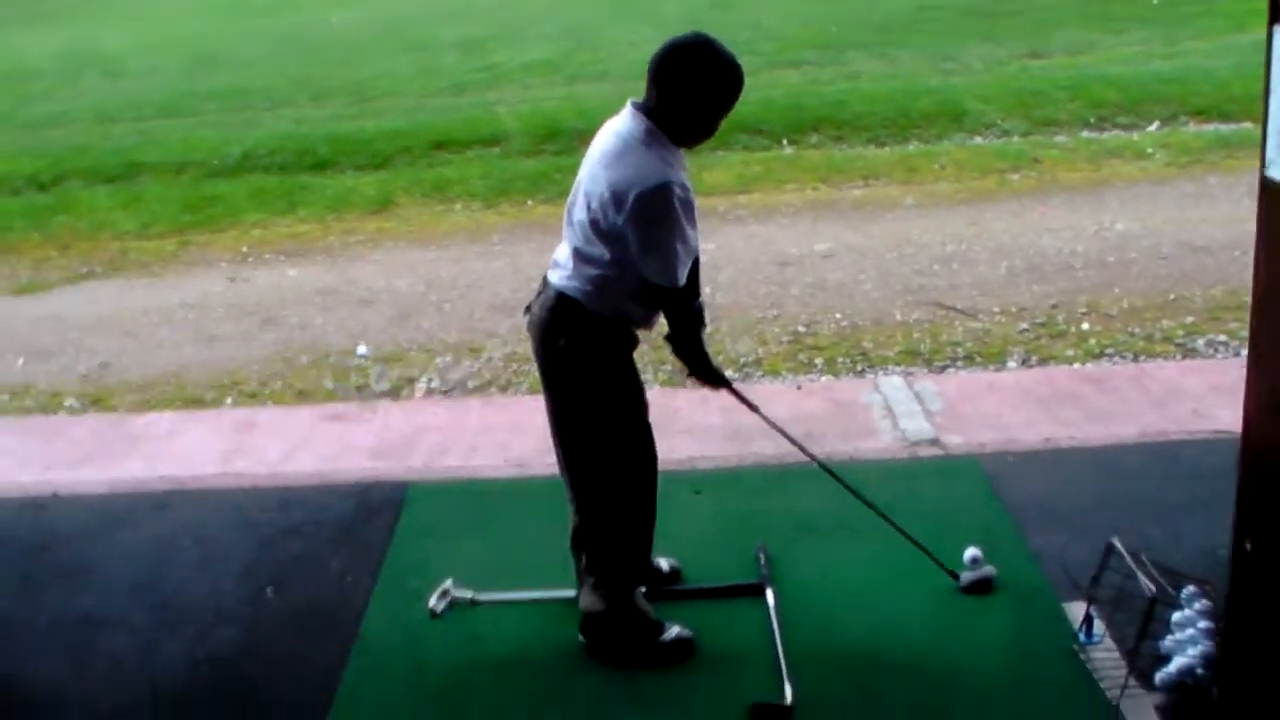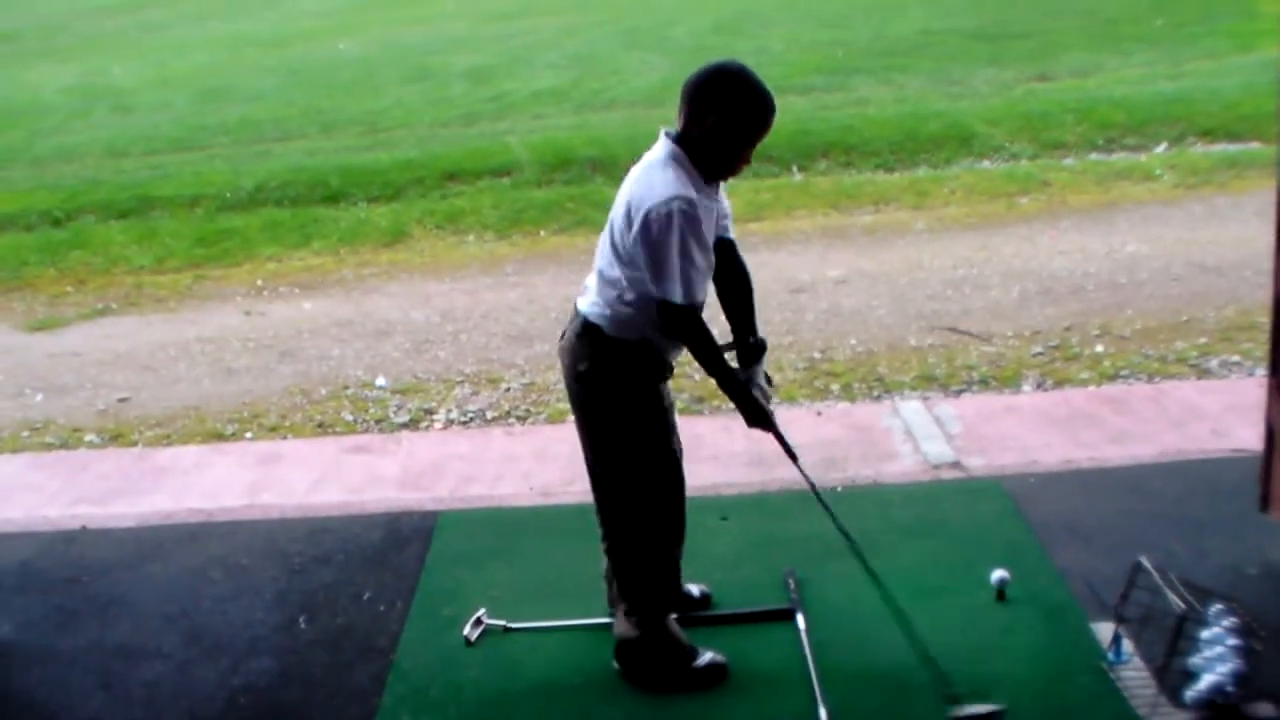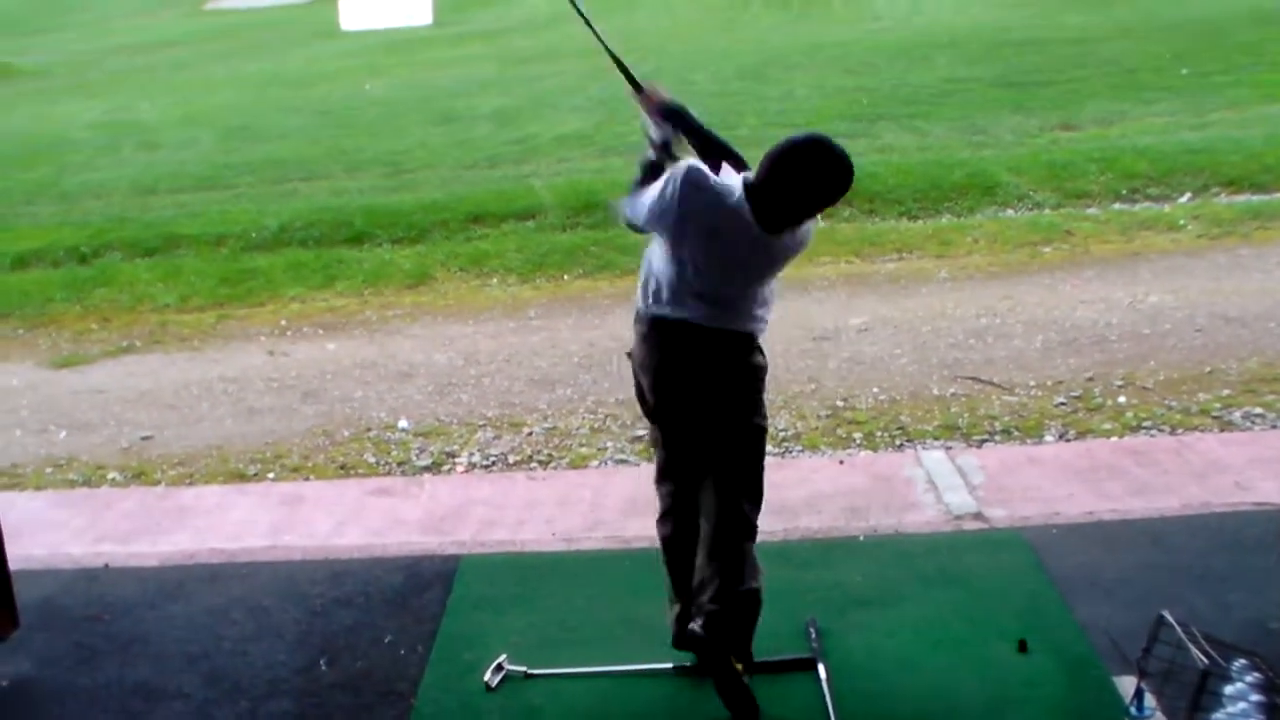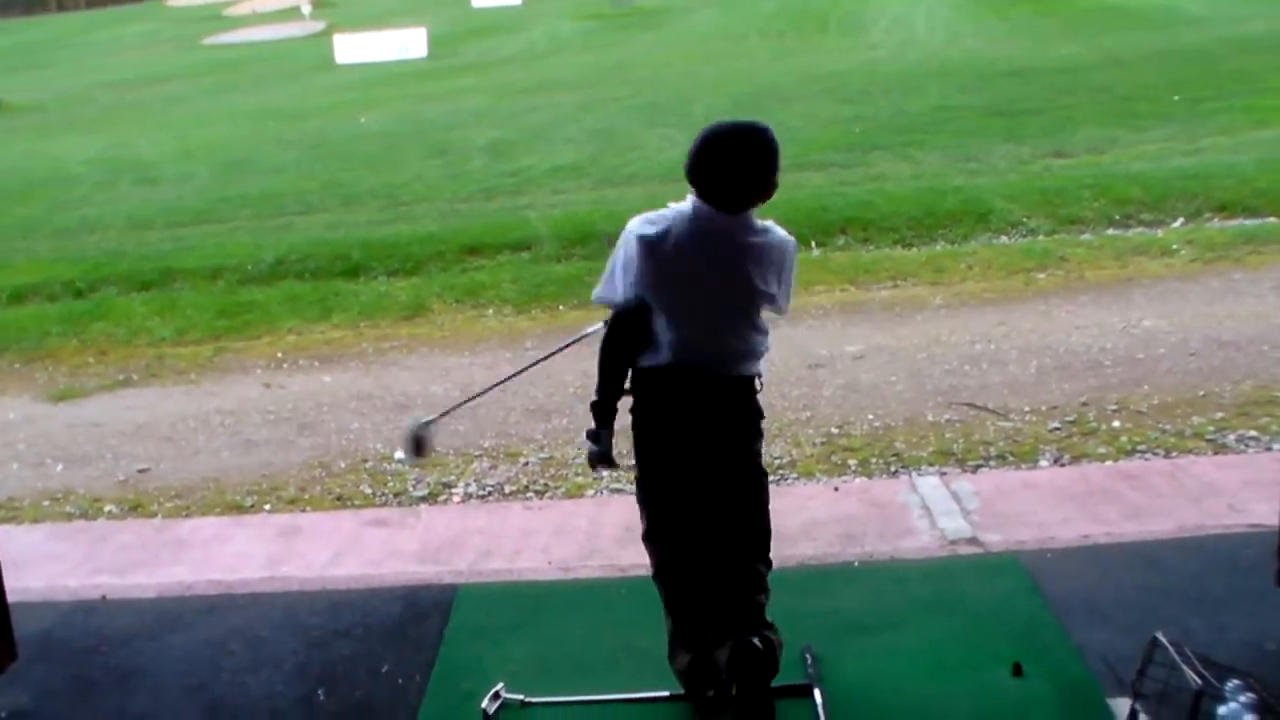
dt=1s
person 1, frame 1
left shoulder: (623, 130)
right shoulder: (657, 181)
right elbow: (667, 286)
left wrist: (687, 334)
right wrist: (695, 353)
left hip: (570, 312)
right hip: (586, 332)
left knee: (609, 463)
right knee: (619, 471)
left ankle: (619, 561)
right ankle: (612, 615)
person 1, frame 2
left shoulder: (699, 178)
right shoulder: (671, 202)
left elbow: (727, 262)
right elbow: (676, 314)
left wrist: (752, 349)
right wrist: (737, 385)
left hip: (635, 352)
right hip: (611, 358)
left knee: (654, 484)
right knee: (646, 497)
left ankle: (646, 587)
right ankle: (646, 640)
person 1, frame 3
left shoulder: (688, 188)
right shoulder: (788, 235)
left elbow: (635, 212)
left wrist: (660, 139)
right wrist: (672, 114)
left hip: (660, 346)
right hip: (731, 357)
left knee: (681, 484)
right knee: (732, 497)
left ankle: (693, 612)
right ankle: (721, 624)
person 1, frame 4
left shoulder: (643, 234)
right shoulder: (773, 245)
left elbow: (622, 333)
left wrist: (603, 418)
left hip: (659, 404)
right hip: (730, 404)
left knee: (673, 543)
right knee: (742, 542)
left ankle: (701, 664)
right ankle: (748, 645)
